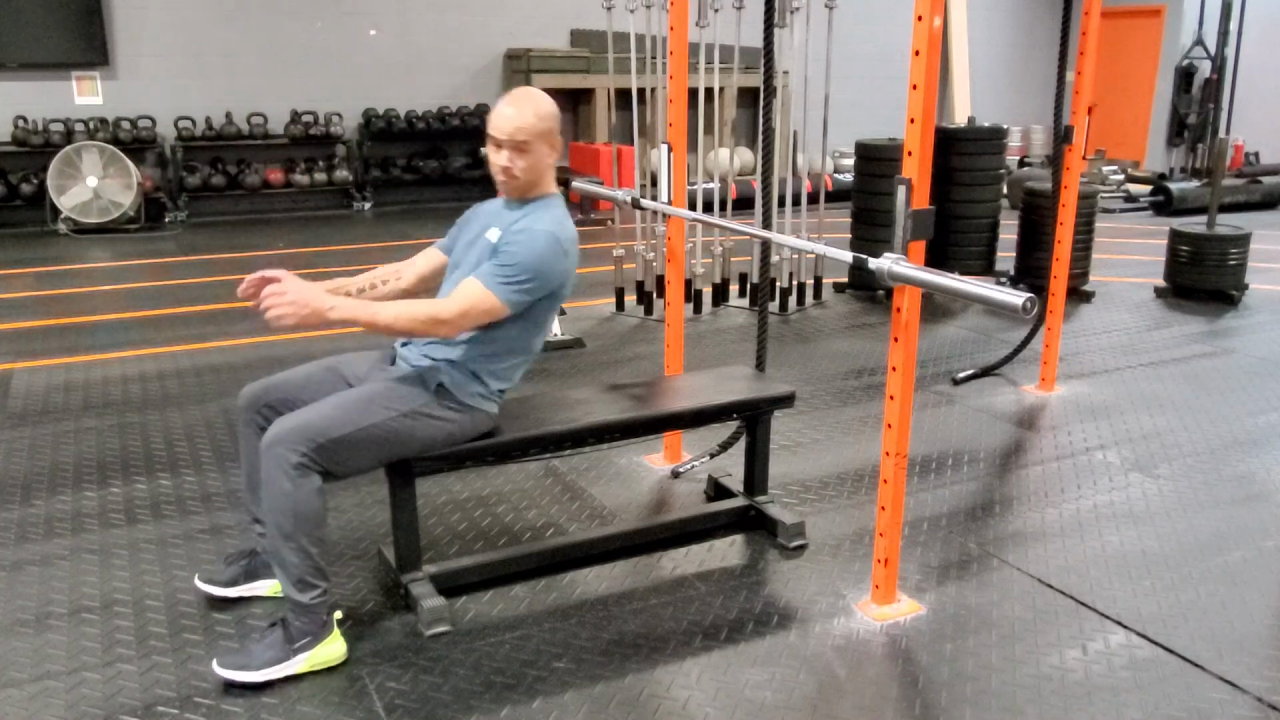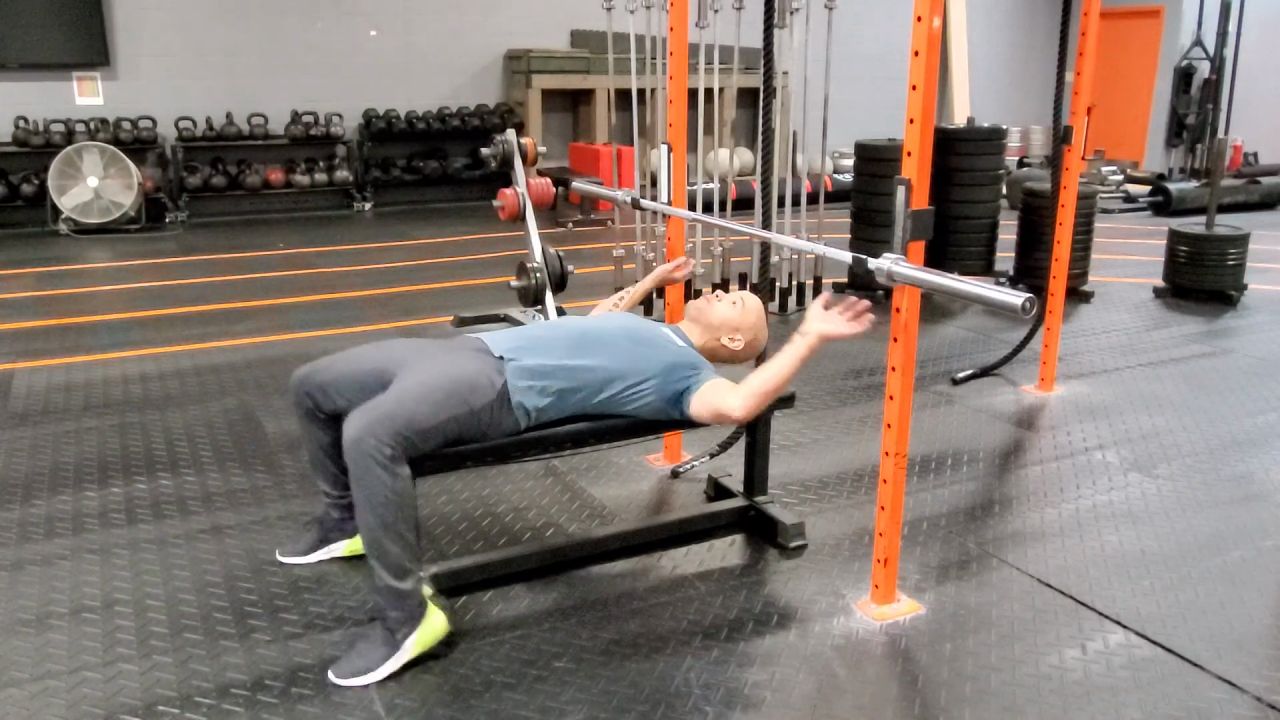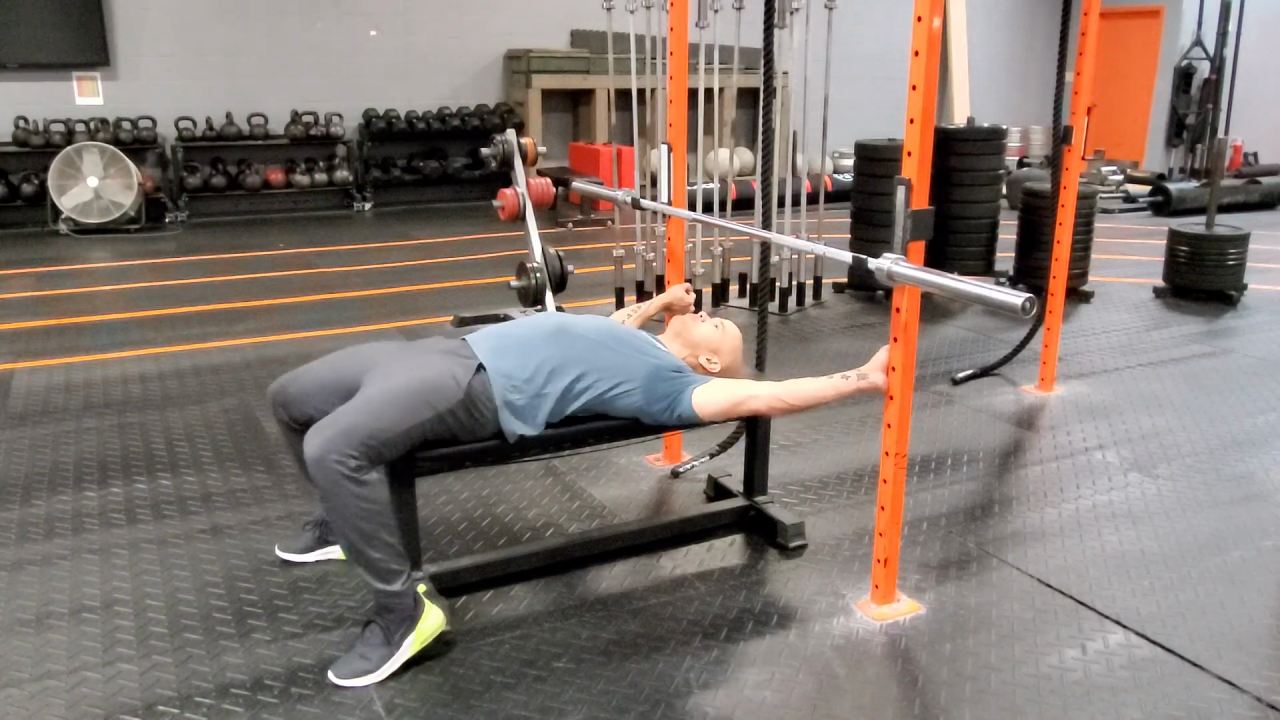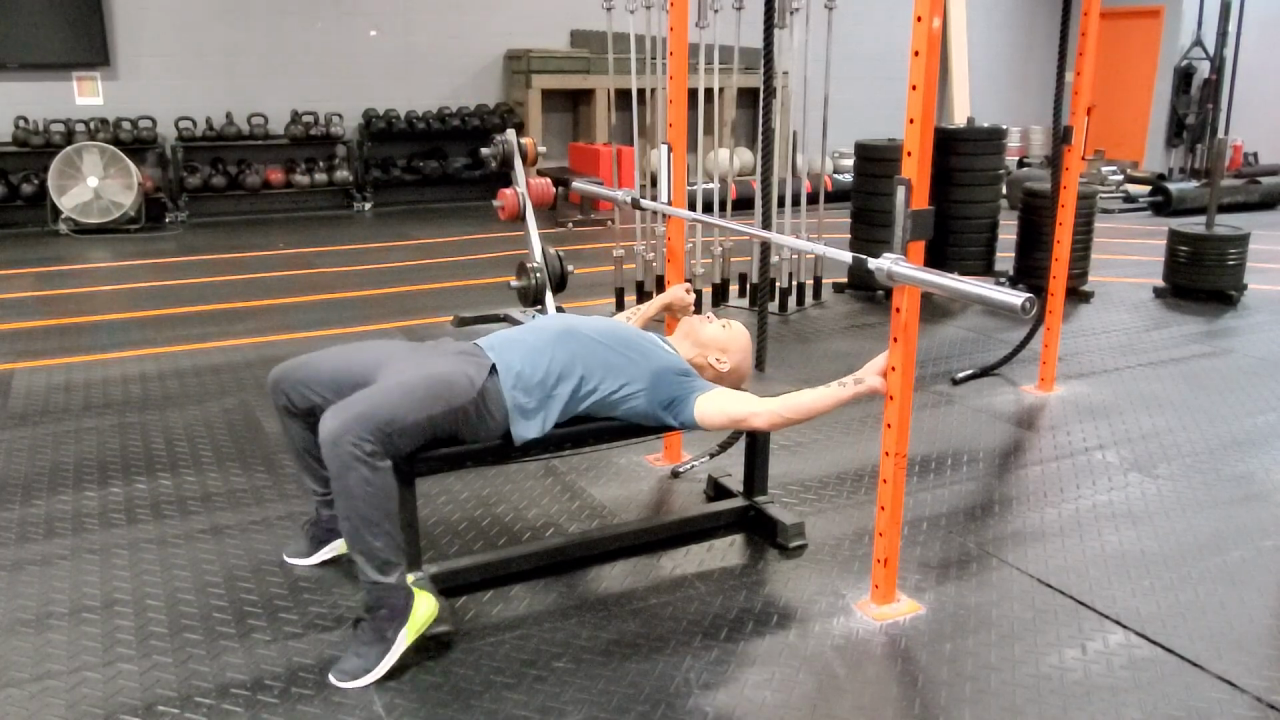
dt=1s
person 1, frame 1
left shoulder: (544, 237)
right shoulder: (489, 212)
left elbow: (448, 318)
right elbow: (408, 275)
left wrist: (329, 307)
right wrist: (316, 286)
left hip: (451, 394)
right hip: (408, 361)
left knee: (289, 442)
right knee: (259, 402)
left ankle: (309, 626)
right ankle: (273, 549)
person 1, frame 2
left shoulder: (686, 372)
right shoulder: (649, 328)
left elbow: (737, 405)
left wrist: (809, 335)
right wrist: (649, 281)
left hip: (500, 387)
right hip: (471, 346)
left knee: (367, 434)
right knee: (311, 385)
left ankle: (407, 614)
right ankle: (345, 520)
person 1, frame 3
left shoulder: (670, 383)
right shoulder: (645, 347)
left elbow: (762, 396)
left wrist: (866, 376)
right wrist: (662, 301)
left hip: (479, 389)
left knee: (333, 447)
right knee: (290, 399)
left ankle: (402, 610)
right ankle: (345, 525)
person 1, frame 4
left shoulder: (678, 386)
right shoulder: (650, 347)
left elbow: (762, 413)
left wrist: (863, 381)
right wrist: (664, 300)
left hip: (489, 391)
right hip: (458, 352)
left knee: (346, 429)
right knee: (291, 385)
left ankle: (395, 603)
right ankle: (337, 518)
